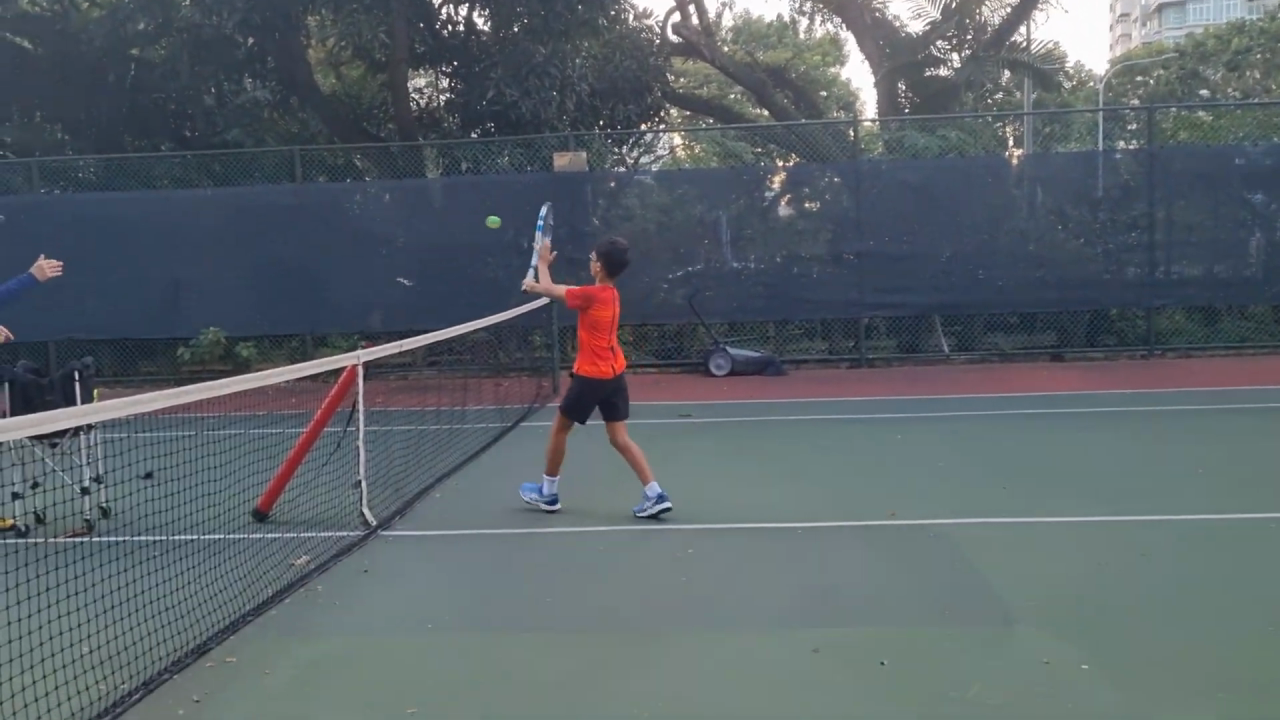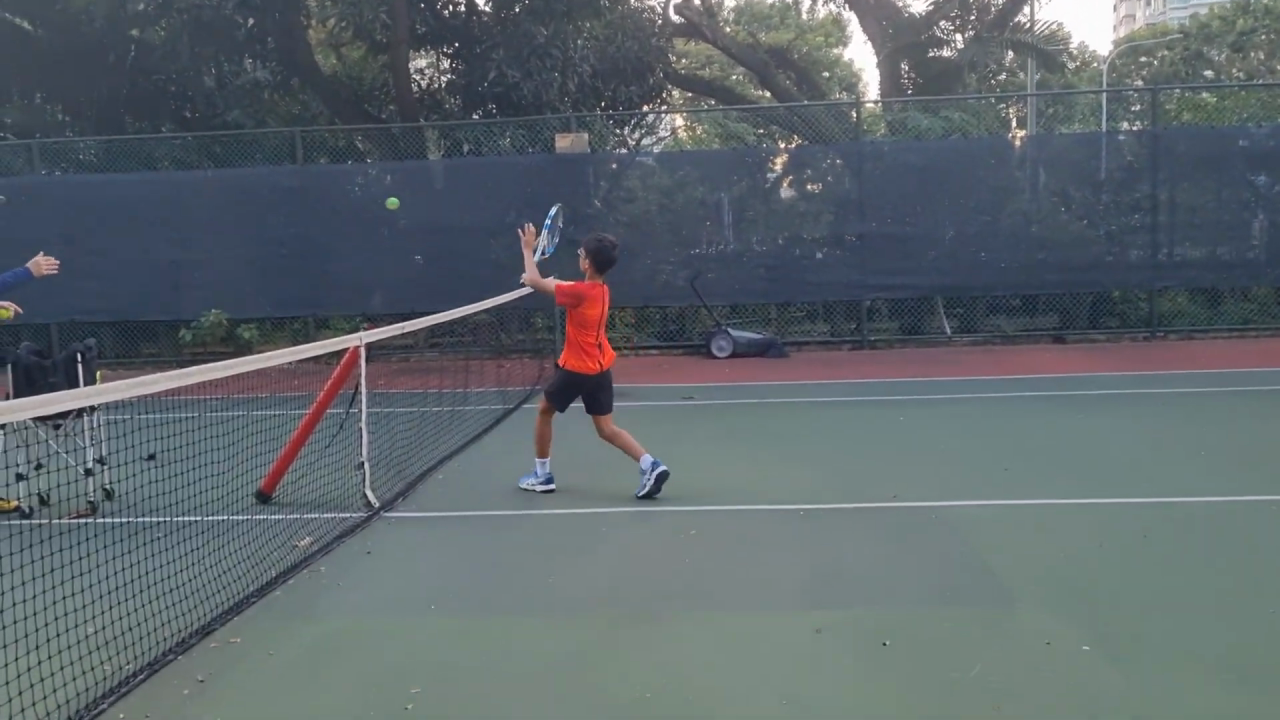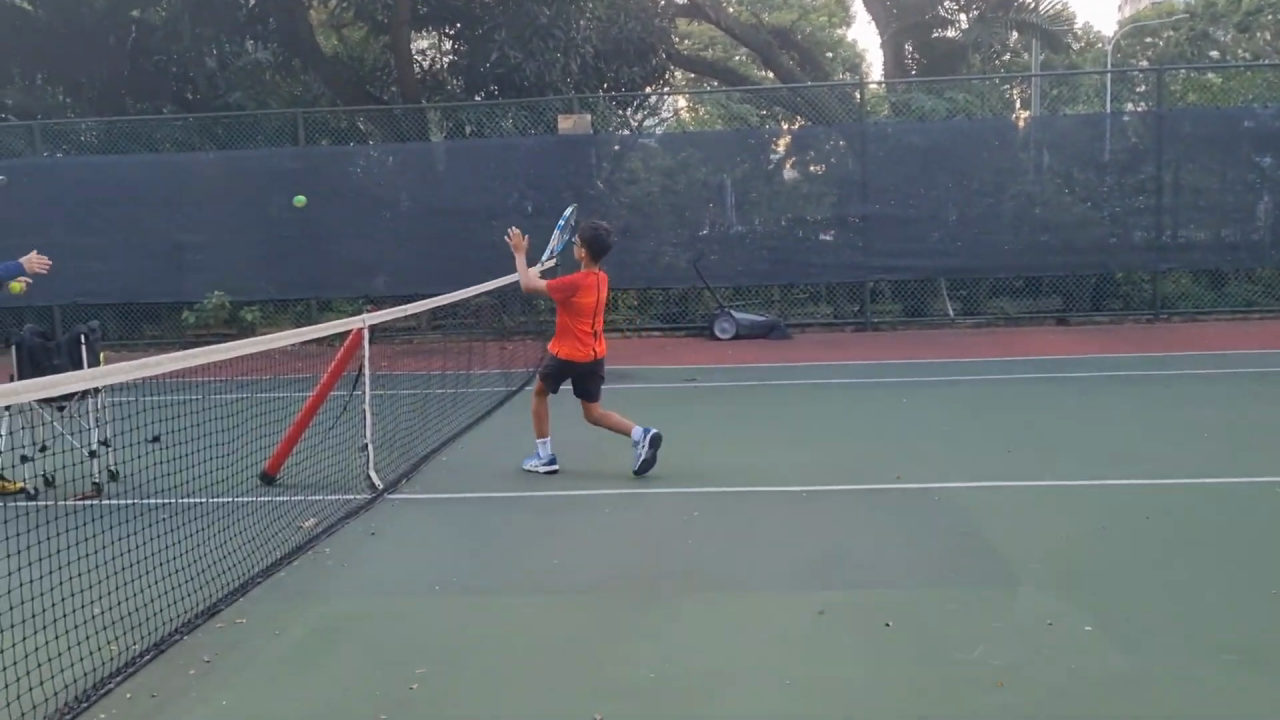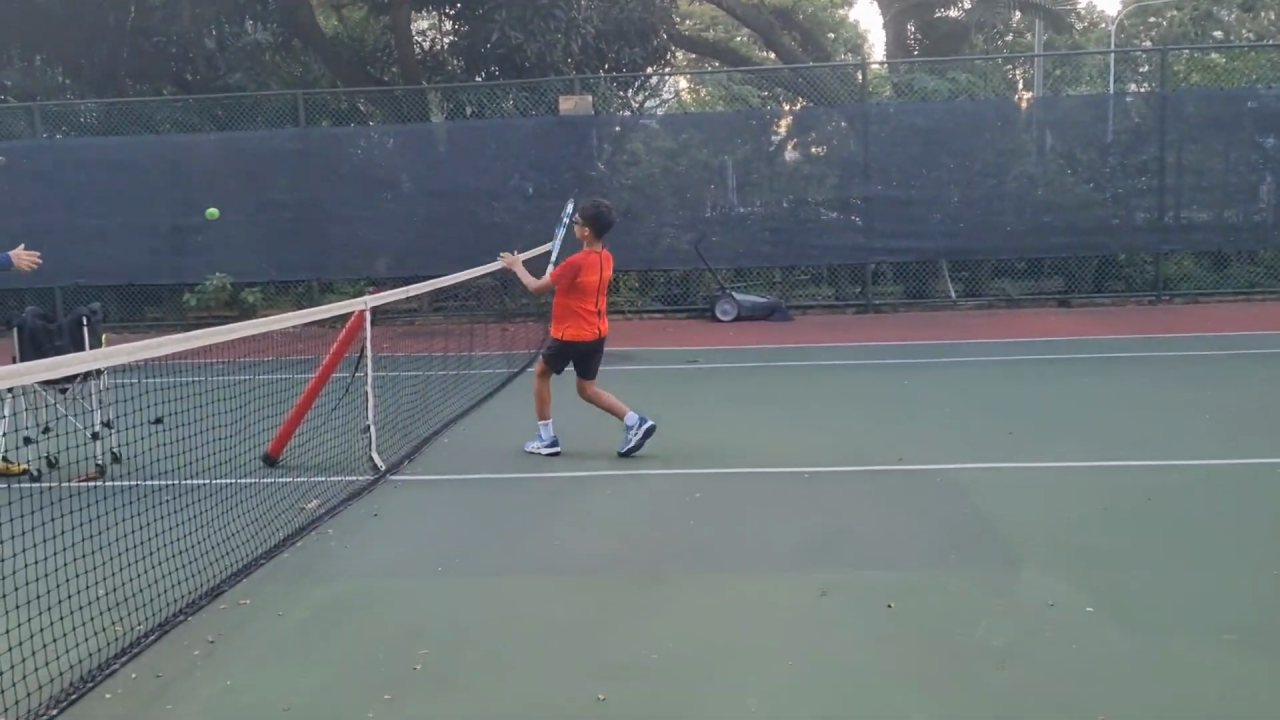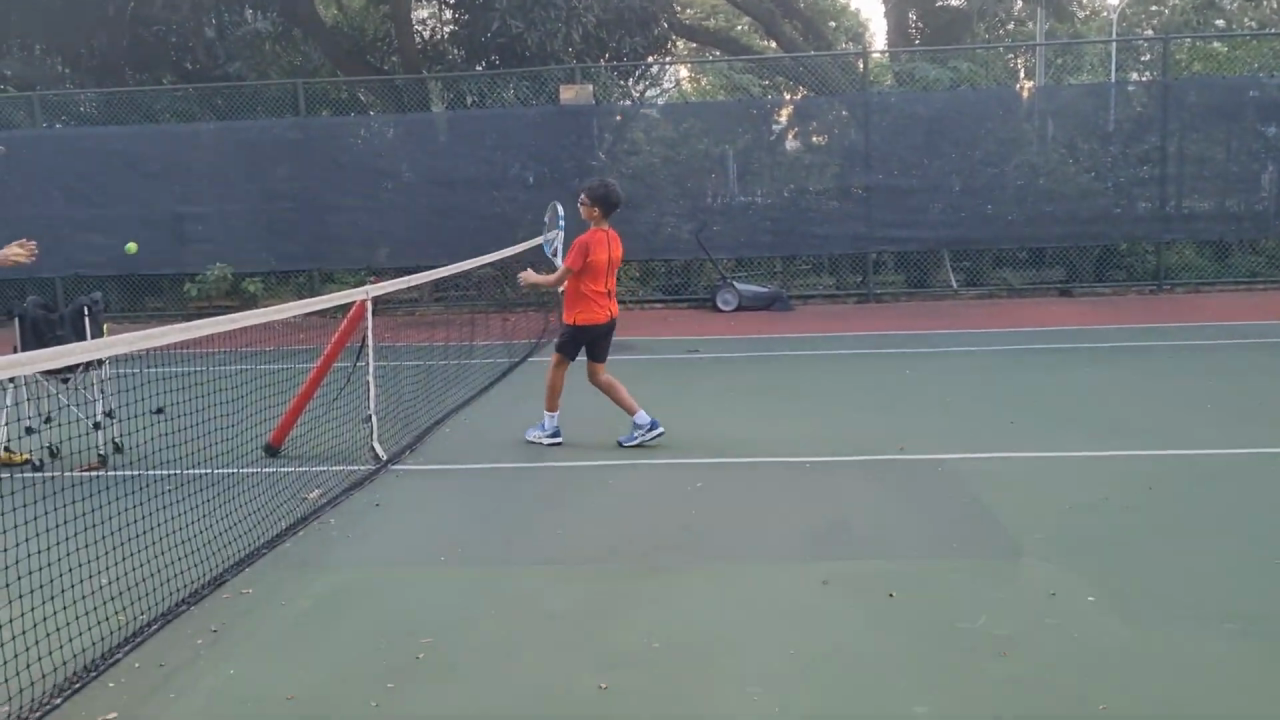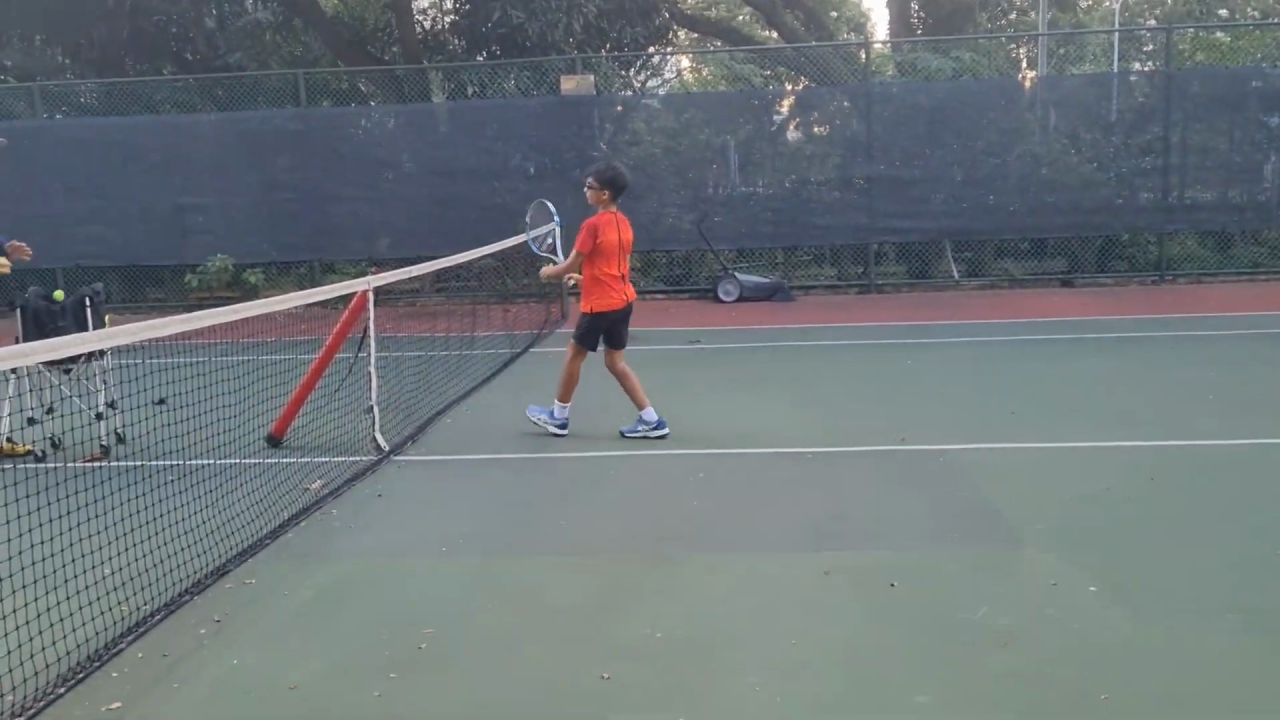
dt=0.1s
person 1, frame 1
left shoulder: (590, 295)
right shoulder: (610, 294)
left elbow: (547, 289)
right elbow: (558, 292)
left wrist: (544, 262)
right wrist: (536, 284)
left hip: (589, 377)
right hip: (614, 373)
left knee: (560, 428)
right knee: (619, 437)
left ankle: (547, 493)
right ankle: (655, 495)
person 1, frame 2
left shoulder: (579, 293)
right shoulder: (601, 290)
left elbow: (537, 283)
right elbow: (555, 284)
left wrist: (528, 249)
right wrist: (534, 276)
left hip: (576, 368)
right hip: (601, 366)
left knee: (545, 411)
right knee: (606, 428)
left ankle: (542, 475)
right ankle: (650, 465)
person 1, frame 3
left shoulder: (573, 282)
right shoulder: (601, 279)
left elbow: (531, 284)
left wrist: (519, 252)
right wrist: (541, 279)
left hip: (568, 353)
right hip: (595, 353)
left knee: (540, 392)
right knee: (594, 413)
left ankle: (544, 456)
right ankle: (641, 434)
person 1, frame 4
left shoulder: (576, 262)
right shoulder: (606, 258)
left elbow: (537, 287)
left wrist: (517, 266)
right wrist: (557, 279)
left hip: (571, 334)
right hip: (597, 332)
left knee: (542, 373)
right knee: (588, 389)
left ankle: (546, 438)
right ankle: (635, 421)
person 1, frame 5
left shoulder: (584, 242)
right shoulder: (614, 239)
left elbow: (557, 280)
left wrist: (533, 279)
right wrist: (572, 285)
left hip: (582, 318)
right hip: (607, 315)
left knee: (557, 365)
right knee: (597, 374)
left ankle: (549, 428)
right ankle: (645, 423)
person 1, frame 6
left shoulder: (593, 225)
right shoulder: (624, 223)
left elbow: (569, 267)
left wrist: (549, 272)
right wrist: (585, 278)
left hip: (599, 304)
right hip: (624, 301)
left knee: (574, 356)
right knee: (615, 362)
left ankle: (558, 417)
right ankle: (651, 421)
